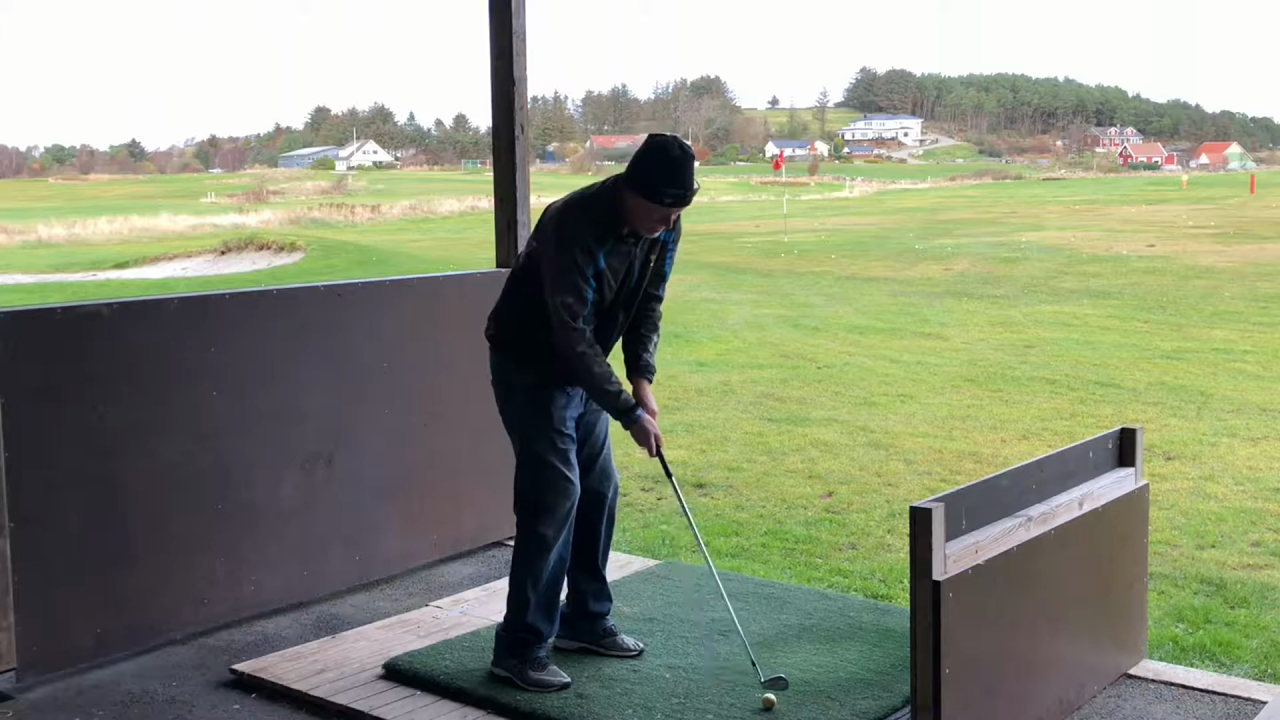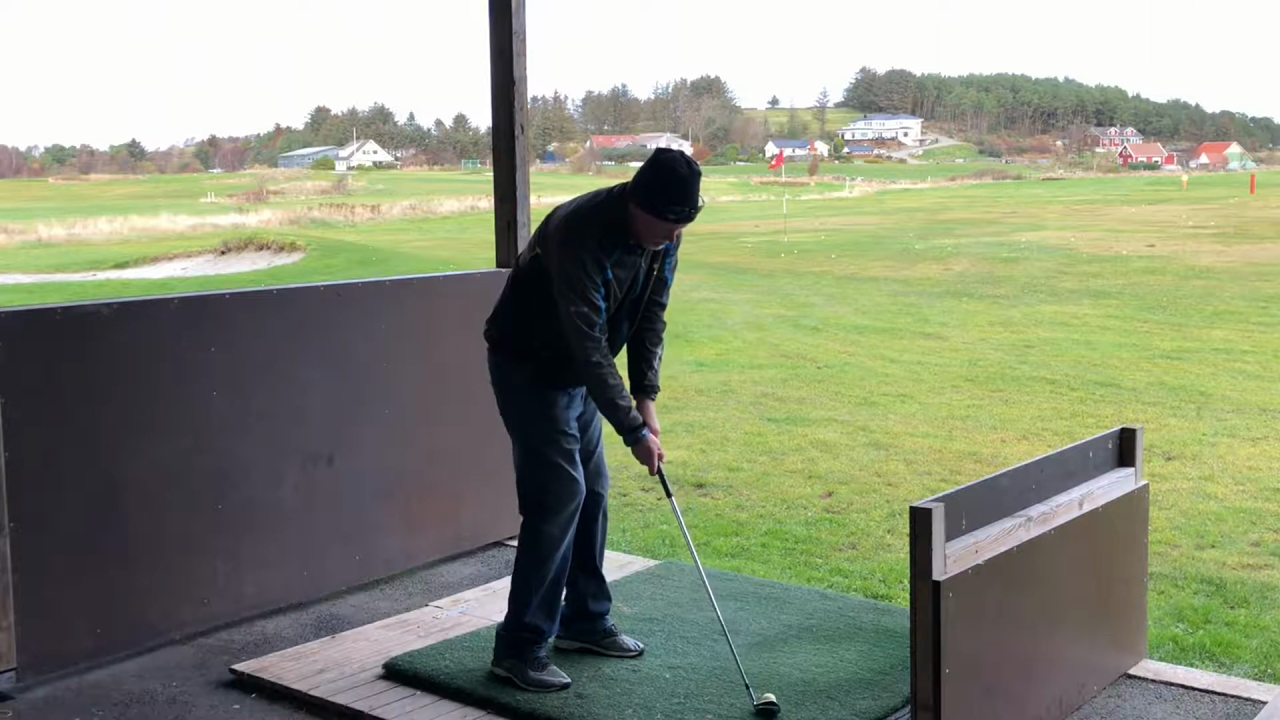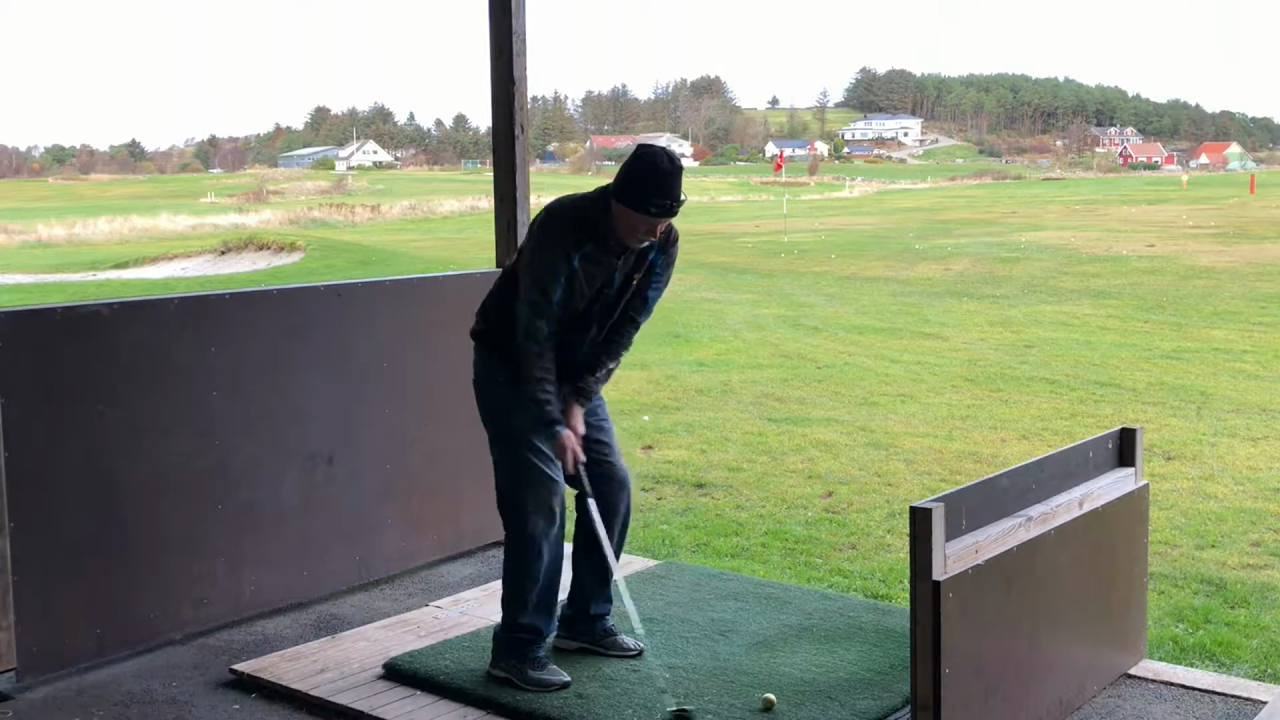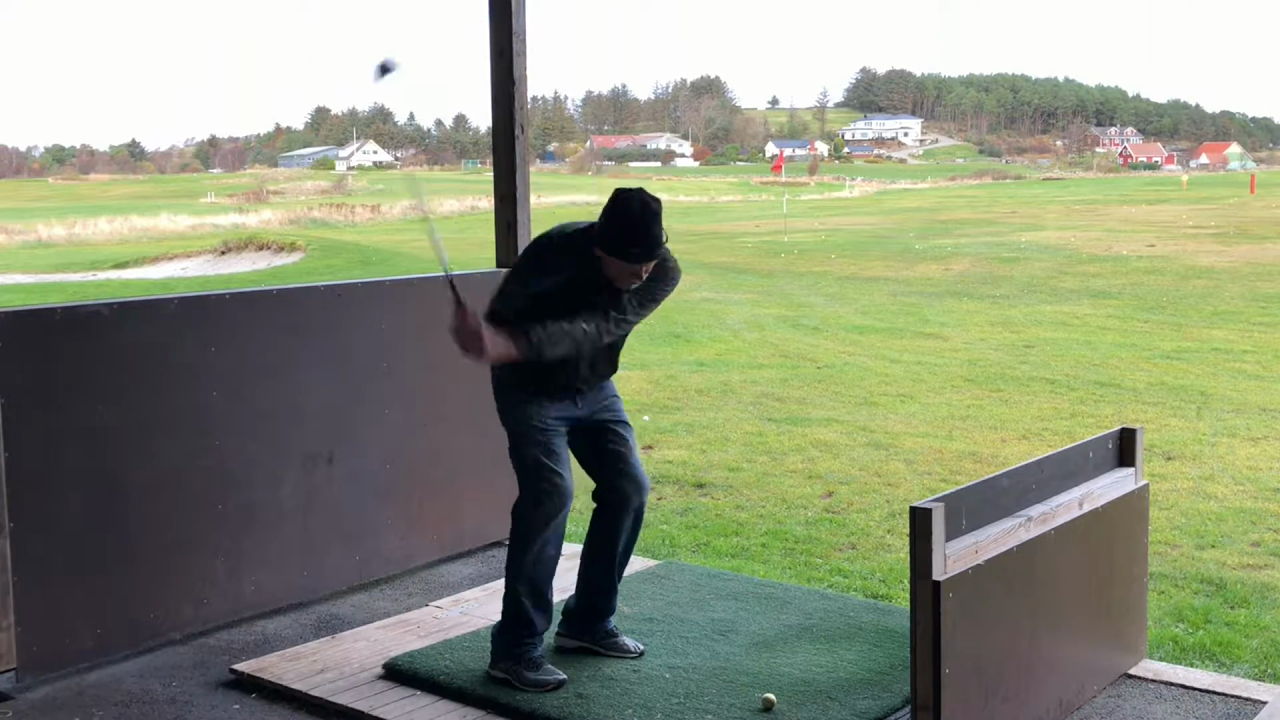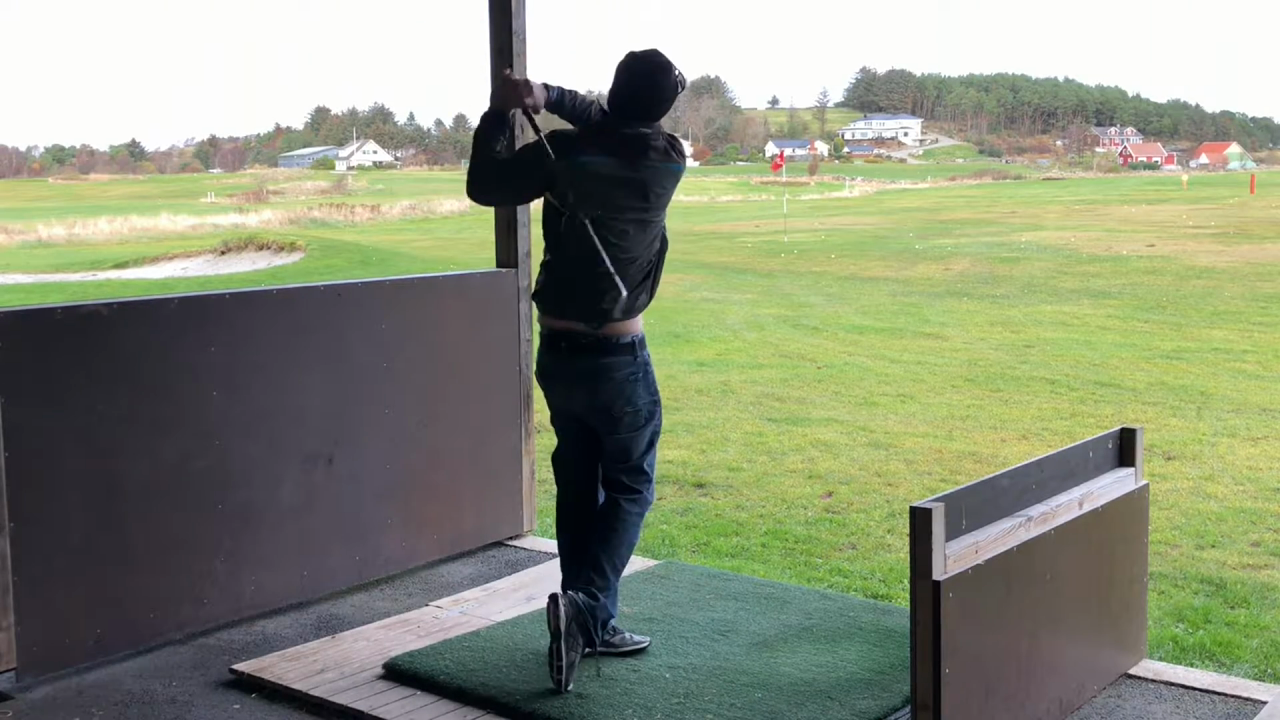
dt=0.7s
person 1, frame 1
left shoulder: (663, 228)
right shoulder: (573, 226)
left elbow: (647, 305)
right elbow: (571, 335)
left wrist: (642, 380)
right wrist: (628, 411)
left hip: (583, 369)
right hip: (530, 368)
left knee: (598, 491)
right knee: (556, 495)
left ankle: (584, 619)
right ankle: (520, 645)
person 1, frame 2
left shoulder: (663, 235)
right shoulder: (579, 235)
left elbow: (650, 316)
right elbow: (588, 343)
left wrist: (646, 398)
right wrist: (633, 430)
left hip: (576, 371)
right hip: (528, 367)
left knee: (592, 492)
right knee: (559, 495)
left ankle: (584, 619)
right ankle: (520, 645)
person 1, frame 3
left shoulder: (662, 244)
right shoulder: (561, 226)
left elbow: (622, 332)
right elbow: (533, 332)
left wrist: (578, 404)
right wrist: (553, 420)
left hip: (573, 377)
right hip: (510, 370)
left knee: (609, 488)
right knee: (538, 501)
left ankle: (585, 619)
right ankle: (518, 645)
person 1, frame 4
left shoulder: (664, 274)
right shoulder: (551, 255)
left elbow: (592, 333)
right elbow: (503, 318)
left wrist: (510, 345)
right wrist: (485, 333)
left hip: (590, 384)
right hip: (529, 388)
left knee: (629, 489)
right knee: (548, 498)
left ankle: (587, 620)
right ankle: (516, 649)
person 1, frame 5
left shoulder: (561, 153)
right shoulder: (668, 160)
left elbow: (482, 186)
right elbow: (618, 125)
left wrist: (504, 107)
right wrist: (549, 96)
left hip: (556, 351)
right hip: (616, 357)
left knee: (577, 486)
right knee: (629, 487)
left ankle: (589, 622)
right ankle: (587, 608)
